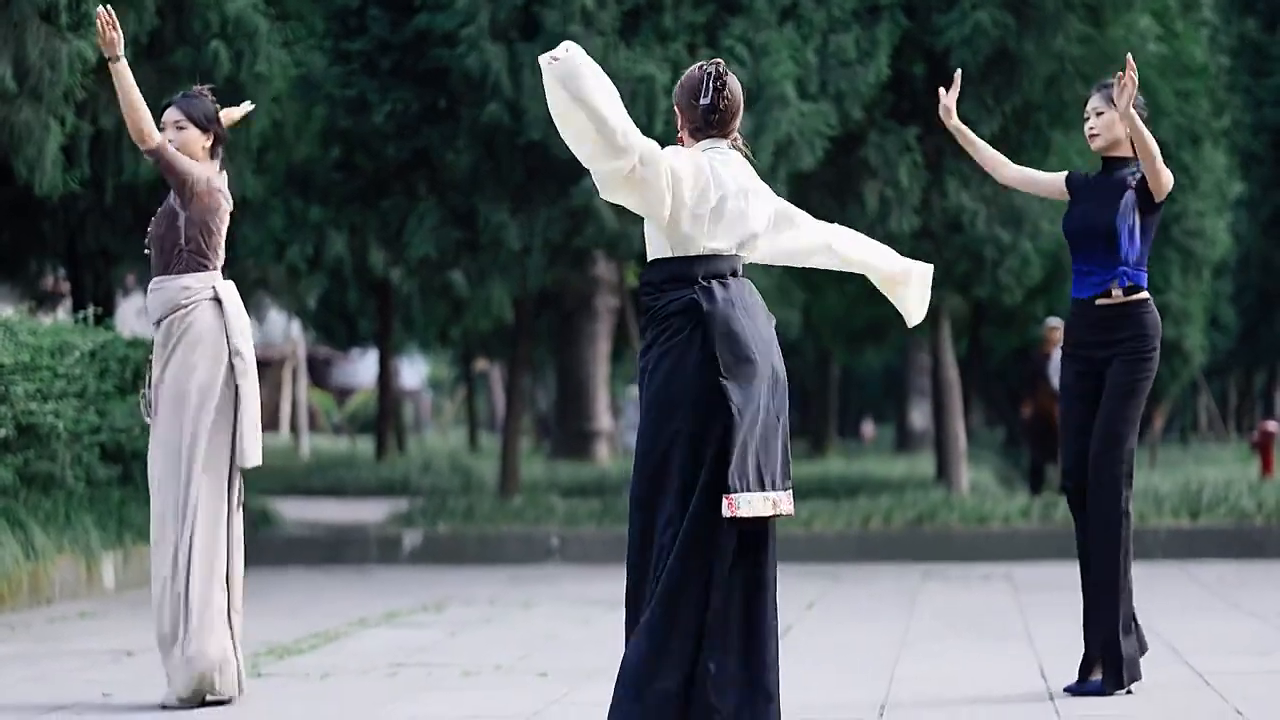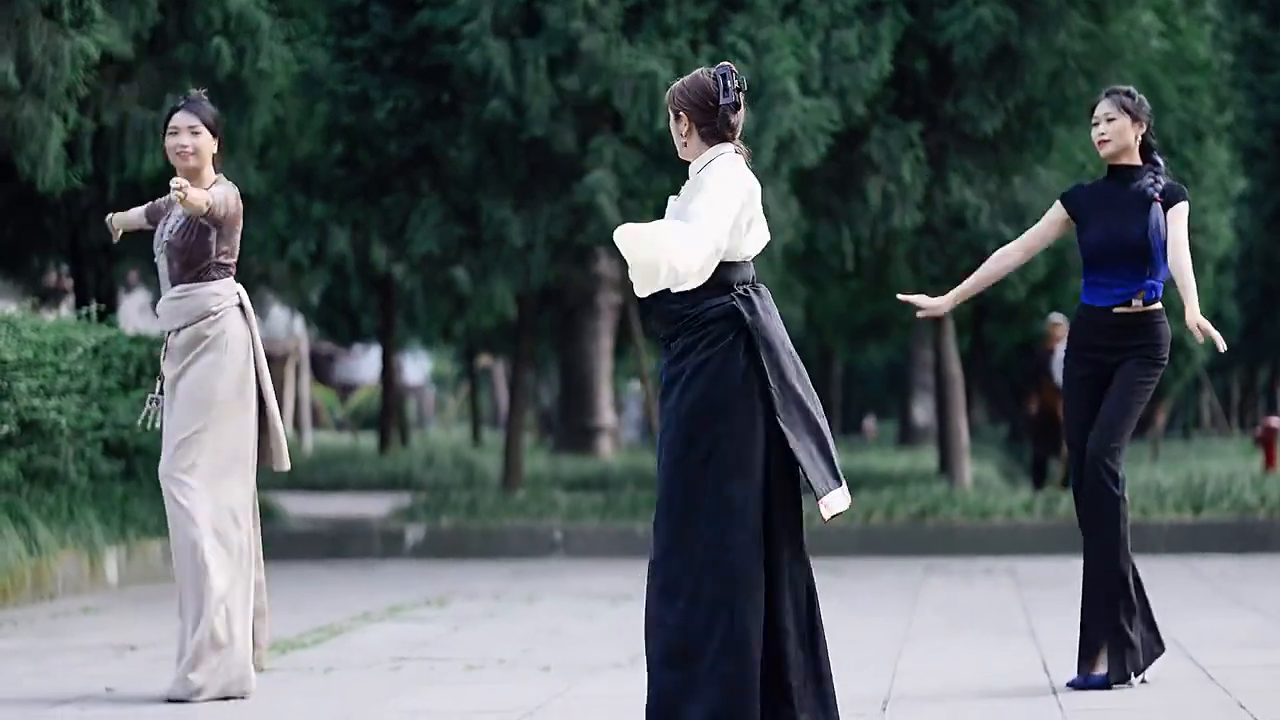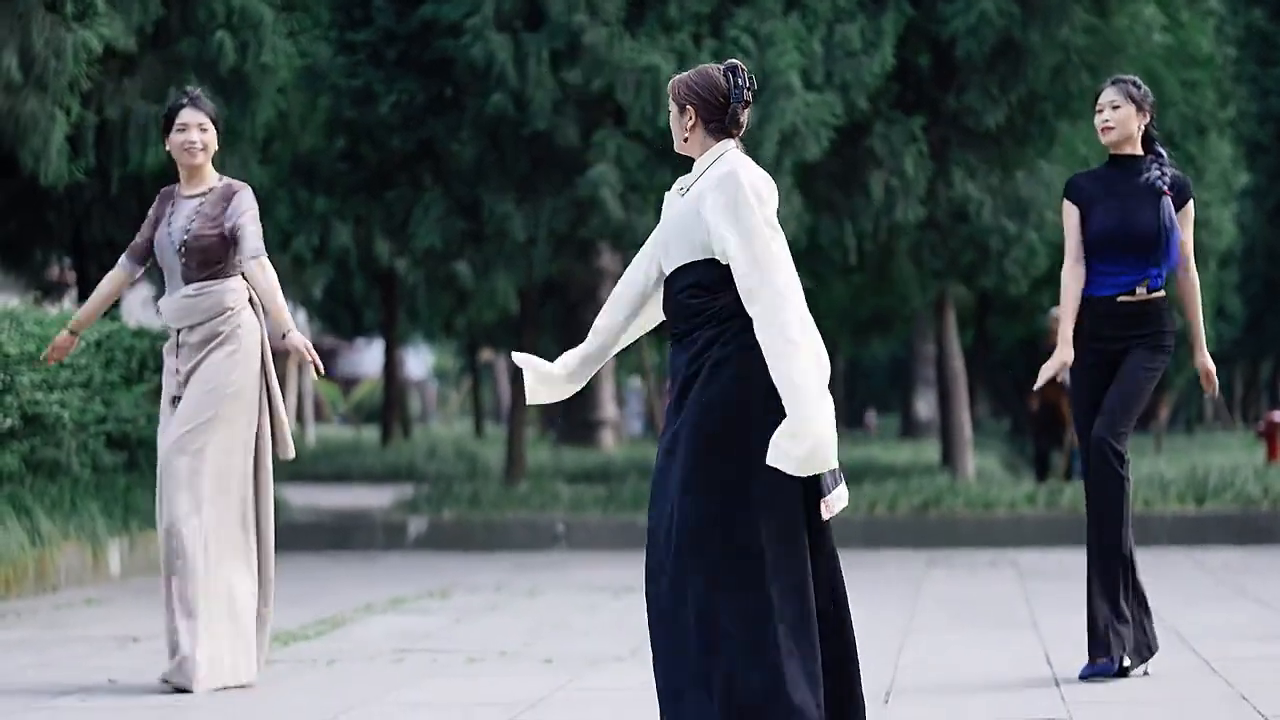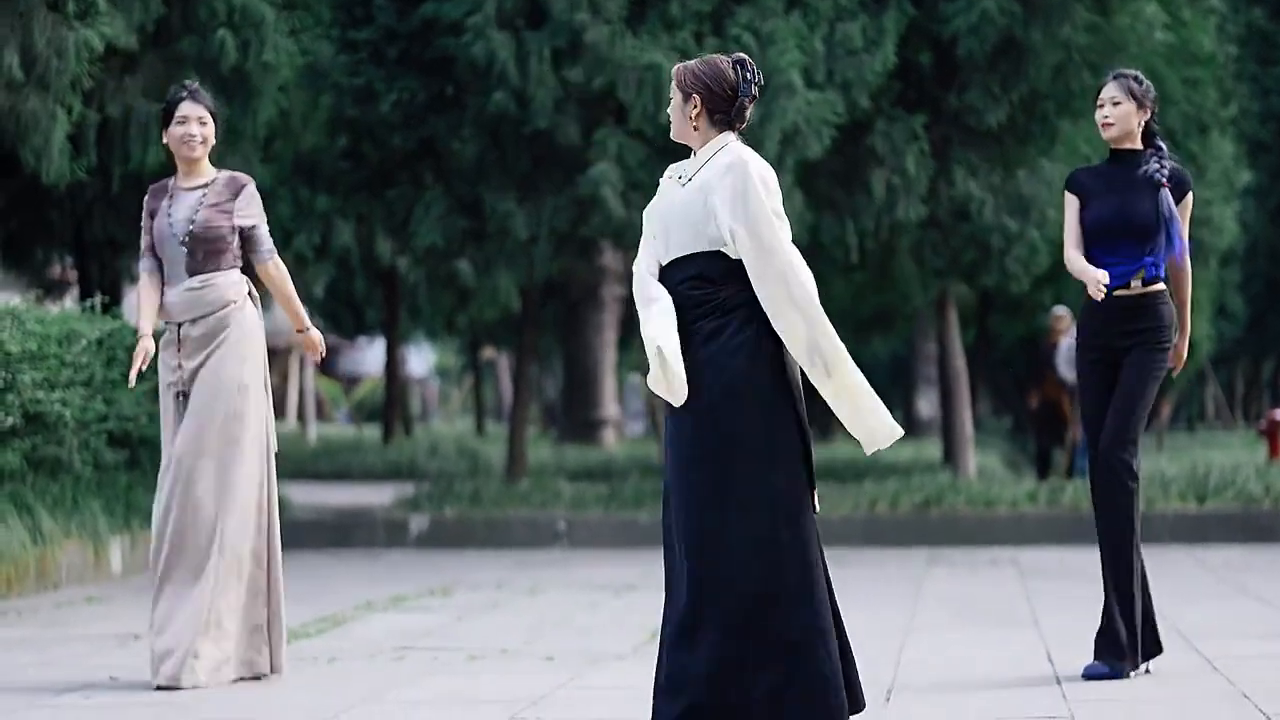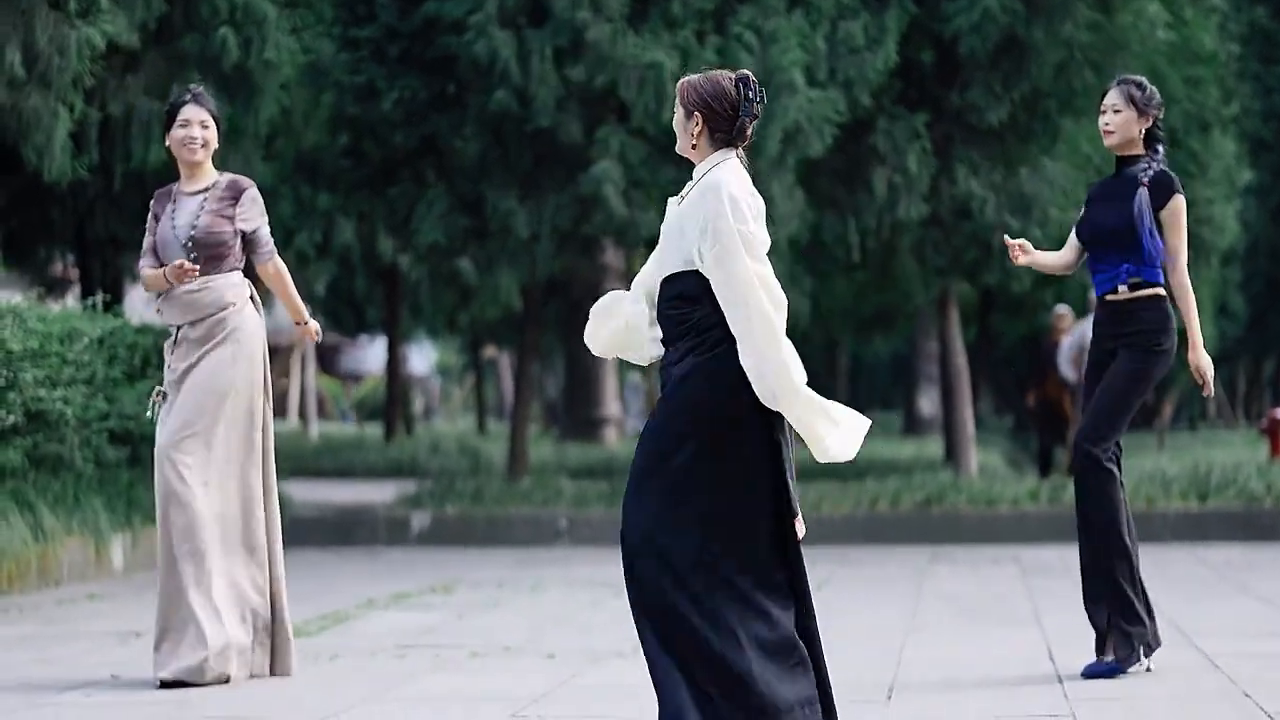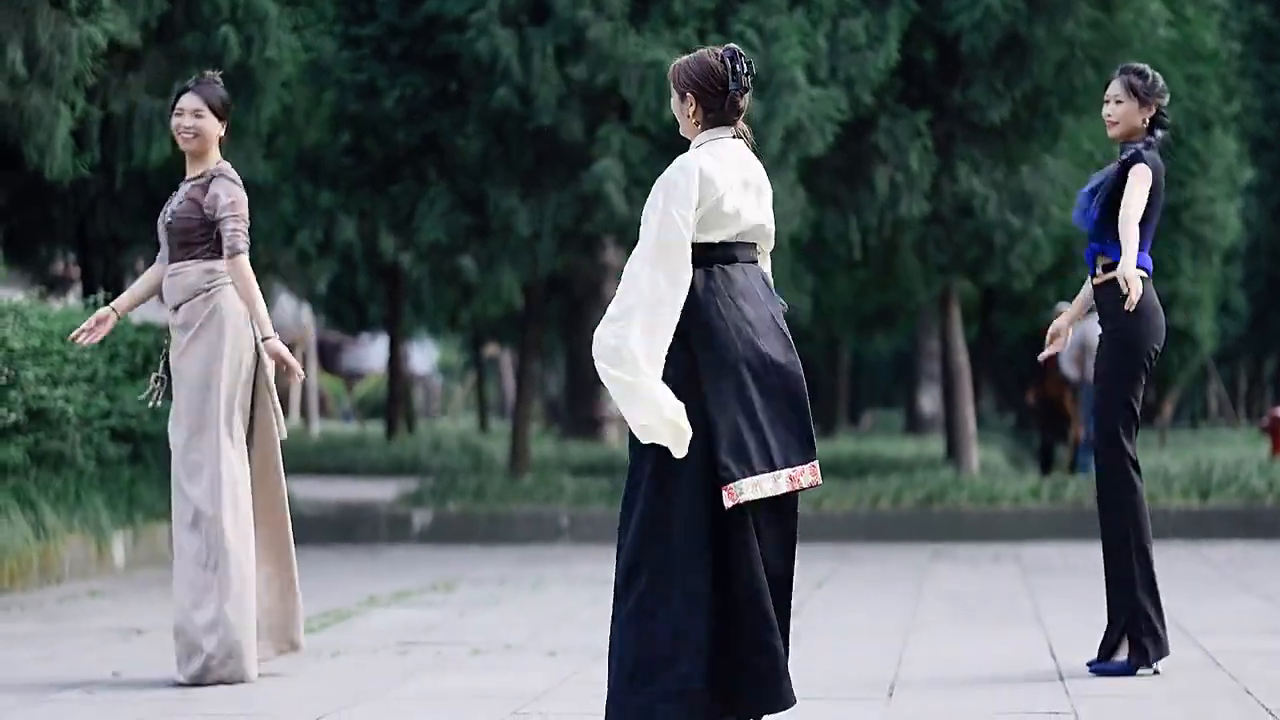
dt=0.2s
person 1, frame 1
left shoulder: (680, 170)
right shoulder: (748, 183)
left elbow: (621, 147)
right elbow: (813, 233)
left wrist: (572, 71)
right wrist: (888, 264)
left hip: (694, 343)
right hip: (737, 342)
left knee: (680, 521)
right knee: (711, 532)
person 1, frame 2
left shoulder: (719, 180)
right shoulder: (724, 181)
left elbow: (688, 248)
left wrist: (648, 244)
right wrist: (649, 243)
left hip: (723, 358)
right hip: (725, 359)
left knee: (713, 531)
right knee: (739, 532)
person 1, frame 3
left shoulder: (741, 180)
right shoulder: (692, 190)
left elbow: (772, 280)
right elbow: (647, 283)
left wrist: (801, 390)
right wrist: (574, 364)
left hip: (735, 359)
right hip: (710, 369)
left knee: (727, 532)
right knee: (702, 529)
person 1, frame 4
left shoulder: (740, 173)
right shoulder: (677, 181)
left elbow: (779, 278)
right elbow: (650, 268)
left wrist: (838, 381)
right wrist: (660, 335)
left hip: (736, 356)
right hip: (701, 363)
left knee: (747, 524)
right knee: (712, 524)
person 1, frame 5
left shoulder: (723, 192)
right shoulder: (703, 192)
left elbow: (749, 299)
right elbow: (655, 284)
left wrist: (793, 396)
right wrist: (622, 315)
left hip: (721, 370)
right hip: (704, 373)
left knee: (672, 528)
right knee: (725, 537)
person 1, frame 6
left shoulder: (689, 171)
right shoulder: (747, 167)
left elbow: (659, 266)
left wrist: (632, 360)
left hip: (704, 333)
right hip: (751, 326)
left knee: (683, 516)
right knee: (740, 519)
person 2, frame 1
left shoulder: (198, 181)
right shoulder: (205, 182)
left elbow: (143, 137)
left wrist: (115, 57)
right wrist: (223, 121)
left hip: (195, 332)
right hip: (194, 335)
left knee: (191, 482)
right knee: (193, 483)
left ankle: (201, 665)
right ankle: (207, 653)
person 2, frame 2
left shoulder: (224, 195)
right shoulder: (182, 200)
left elbow: (198, 201)
right elbow: (157, 210)
left wrist: (183, 194)
right wrist: (129, 216)
left hip: (218, 342)
right hip: (189, 347)
left knee: (192, 479)
right knee: (204, 486)
left ankle: (216, 658)
right ankle: (222, 648)
person 2, frame 3
left shoulder: (237, 195)
right shoulder: (167, 201)
left elbow: (257, 261)
right elbow: (129, 264)
left wrist: (288, 327)
right wrist: (75, 327)
left hip: (228, 340)
right hip: (185, 348)
left knee: (187, 468)
right knee: (200, 482)
left ankle: (207, 648)
right ankle: (221, 644)
person 2, frame 4
left shoulder: (239, 189)
right shoulder: (155, 198)
left elbow: (266, 259)
right elbow: (149, 275)
left wrist: (303, 324)
right wrist: (144, 338)
left hip: (231, 332)
right hip: (181, 342)
left knee: (217, 474)
right knee: (193, 476)
left ankle: (209, 645)
right ankle: (229, 640)
person 2, frame 5
left shoulder: (240, 191)
right shoulder: (163, 202)
left elbow: (266, 259)
right elbow: (147, 275)
left wrist: (301, 316)
right wrist: (169, 275)
left hip: (230, 335)
right hip: (185, 344)
left knee: (184, 462)
right knee: (218, 481)
left ankle: (210, 642)
right ankle: (239, 639)
person 2, frame 6
left shoulder: (223, 180)
right shoulder: (194, 184)
left elbow: (238, 258)
right elbow: (167, 263)
left wrist: (266, 332)
right wrist: (113, 310)
left hip: (219, 321)
right hip: (197, 326)
left knee: (207, 464)
right knee: (224, 465)
left ankle: (223, 643)
right ankle: (244, 622)
person 3, frame 1
left shoulder: (1150, 183)
right shoulder: (1081, 185)
left elbow: (1151, 155)
right elbow: (1007, 172)
left wrist: (1130, 109)
right wrist: (955, 124)
left hip: (1131, 334)
right hip: (1082, 338)
left knee: (1106, 476)
right knee: (1077, 477)
left ankle: (1111, 657)
right ankle: (1118, 634)
person 3, frame 2
left shoulder: (1167, 193)
right shoulder: (1084, 198)
left elbow: (1179, 258)
right elbow: (1017, 250)
left wrist: (1193, 312)
right wrist: (950, 300)
left hip: (1141, 344)
right hip: (1087, 342)
left knee: (1101, 462)
right knee: (1086, 480)
left ankle: (1112, 644)
right ankle: (1133, 635)
person 3, frame 3
left shoulder: (1173, 186)
right shoulder: (1082, 186)
left elbow: (1185, 269)
right elbow: (1073, 265)
left wrist: (1201, 348)
right wrist: (1063, 343)
left hip: (1149, 332)
right hip: (1093, 333)
left knee: (1105, 442)
right knee: (1097, 466)
left ankle: (1114, 636)
right ankle: (1130, 629)
person 3, frame 4
left shoulder: (1171, 178)
right shoulder: (1081, 181)
left elbow: (1180, 262)
right elbow: (1071, 250)
left wrist: (1184, 332)
right wrist: (1087, 273)
left hip: (1147, 325)
right hip: (1097, 326)
left knee: (1117, 454)
right knee: (1102, 462)
left ankle: (1120, 640)
right ankle: (1133, 634)
person 3, frame 5
left shoulder: (1162, 182)
right shoulder: (1099, 192)
left elbow: (1178, 269)
right elbow: (1068, 259)
left wrist: (1196, 342)
right wrist: (1030, 256)
left hip: (1146, 329)
right hip: (1106, 331)
left knee: (1090, 449)
right knee: (1098, 461)
left ankle: (1121, 632)
right ankle: (1132, 627)
person 3, frame 6
left shoulder: (1141, 162)
right shoulder: (1129, 168)
left elbow: (1130, 218)
left wrist: (1127, 265)
right wrist: (1072, 312)
left hip: (1132, 318)
right hip: (1117, 319)
left knee: (1114, 453)
right knee: (1114, 455)
left ankle: (1138, 634)
right ankle: (1134, 627)
